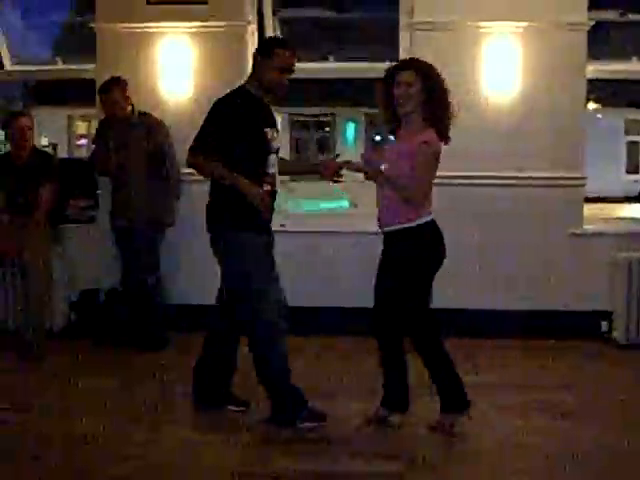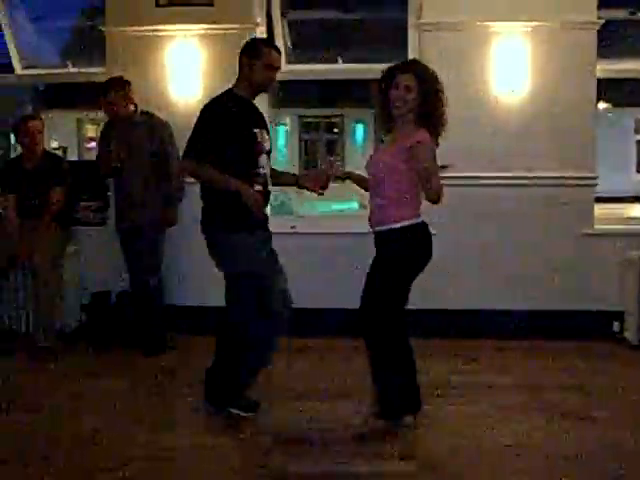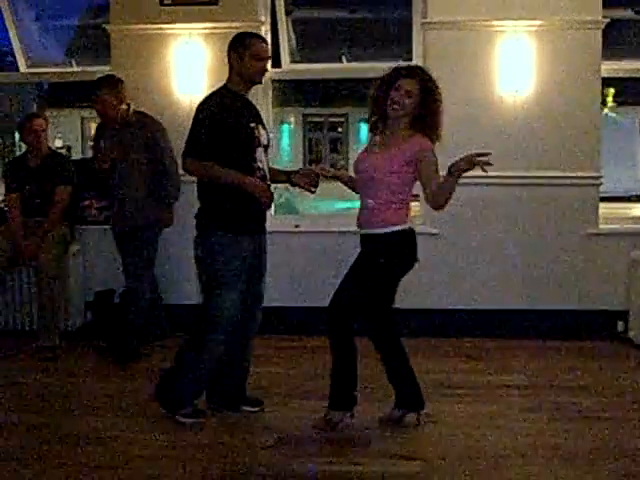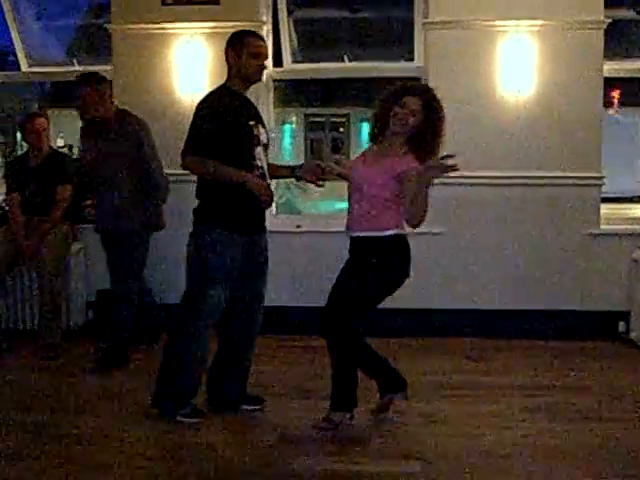
dt=0.2s
person 1, frame 1
left shoulder: (264, 111)
right shoulder: (231, 107)
right elbow: (197, 158)
left wrist: (313, 168)
right wrist: (244, 187)
left hip: (253, 225)
right hip: (234, 225)
left knee: (236, 307)
right knee: (268, 309)
left ankle: (211, 388)
right ankle: (287, 404)
person 1, frame 2
left shoulder: (254, 114)
right shoulder: (221, 109)
right elbow: (192, 163)
left wrist: (299, 179)
right wrist: (240, 189)
left hip: (252, 227)
right hip: (230, 229)
left knee: (246, 309)
right knee: (276, 304)
left ankle: (223, 387)
right ankle: (229, 384)
person 1, frame 3
left shoulder: (249, 109)
right shoulder: (216, 106)
right elbow: (192, 162)
left wrist: (290, 177)
right wrist: (245, 182)
left hip: (251, 227)
right hip: (222, 228)
left knee: (247, 311)
right knee: (220, 313)
left ankle: (226, 390)
right ankle: (177, 393)
person 1, frame 4
left shoulder: (249, 109)
right shoulder: (215, 104)
right elbow: (192, 159)
left wrist: (295, 171)
right wrist: (245, 179)
left hip: (251, 227)
right hip: (220, 226)
left knee: (248, 310)
right knee: (205, 309)
left ankle: (227, 390)
right ankle: (173, 395)
person 2, frame 1
left shoulder: (425, 140)
right shoulder: (399, 136)
left elbow: (418, 197)
left wrist: (380, 170)
right wrist: (369, 170)
left hip: (418, 241)
right hip: (396, 241)
left knee: (418, 324)
right knee: (384, 321)
left ankle: (454, 403)
right ankle: (394, 403)
person 2, frame 2
left shoulder: (420, 140)
right shoulder: (391, 137)
left elbow: (433, 196)
left wrist: (429, 178)
right wrist: (349, 176)
left hip: (407, 240)
right hip: (390, 240)
left knee: (373, 319)
right knee: (388, 322)
left ankle: (397, 403)
right ankle: (403, 404)
person 2, frame 3
left shoulder: (418, 146)
right shoulder: (376, 140)
left elbow: (437, 200)
left wrist: (455, 172)
right wrist: (338, 176)
left hip: (393, 245)
right hip: (375, 245)
left knee: (339, 315)
right knee: (379, 325)
left ankle: (341, 407)
right ankle: (408, 402)
person 2, frame 4
left shoulder: (409, 163)
right shoulder: (375, 149)
left elbow: (415, 219)
left wrist: (425, 183)
right wrist: (343, 173)
left hip: (386, 253)
right hip: (362, 251)
left knee: (337, 321)
right knee: (339, 323)
left ankle: (342, 406)
right ankle: (390, 383)
person 3, frame 1
left shoulder: (152, 127)
right shoulder: (104, 128)
left elbow: (170, 170)
right elbow: (97, 166)
left wrist: (168, 207)
right wrist: (105, 164)
left hip: (149, 212)
right hip: (121, 213)
left knee: (147, 273)
right knee: (130, 275)
left ankle: (153, 331)
right ankle: (139, 328)
person 3, frame 2
left shoulder: (156, 126)
right shoulder: (109, 129)
left elbow: (173, 169)
right elbow: (102, 168)
left wrist: (170, 207)
right wrist: (108, 164)
left hip: (152, 213)
right hip: (125, 214)
left knee: (147, 274)
right knee: (138, 274)
left ankle: (155, 334)
right ankle: (149, 329)
person 3, frame 3
left shoulder: (148, 126)
right shoulder: (102, 130)
left elbow: (169, 169)
right elbow: (98, 169)
left wrist: (166, 207)
right wrist: (101, 165)
left hip: (146, 215)
right hip: (121, 215)
left knee: (135, 279)
right knee: (141, 275)
left ankle: (128, 342)
right ankle: (156, 325)
person 3, frame 4
left shoulder: (132, 124)
right shoulder: (88, 129)
left elbow: (153, 170)
left wrist: (155, 210)
right wrist: (85, 167)
left hip: (134, 217)
right hip: (107, 217)
left knee: (124, 282)
right knee: (126, 279)
left ankle: (118, 347)
person 4, frame 1
left shoulder: (46, 161)
left elbow: (44, 205)
left wrist: (22, 238)
left hip: (37, 225)
left knee: (33, 260)
left ankle: (33, 336)
person 4, frame 2
left shoulder: (56, 164)
left elbow: (55, 207)
left wrist: (32, 240)
left hip: (49, 227)
left knee: (42, 263)
left ankle: (45, 339)
person 4, frame 3
left shoulder: (61, 163)
left elbow: (60, 206)
left wrist: (37, 239)
right wrist: (21, 241)
left hip: (53, 225)
right hip: (20, 226)
left knee: (47, 263)
left ankle: (49, 339)
person 4, frame 4
left shoulder: (62, 161)
left elbow: (61, 205)
left wrist: (38, 238)
right wrist: (22, 241)
left hip: (54, 225)
right hip: (21, 226)
left knee: (48, 262)
left ankle: (51, 339)
